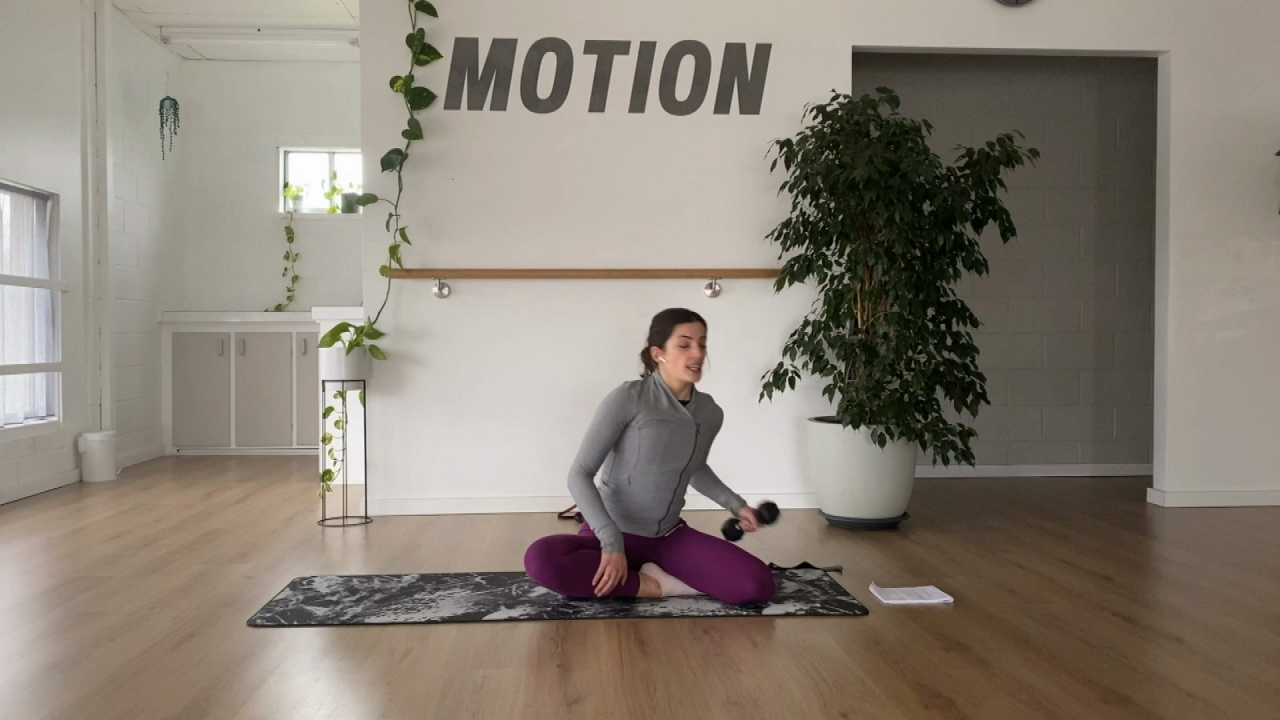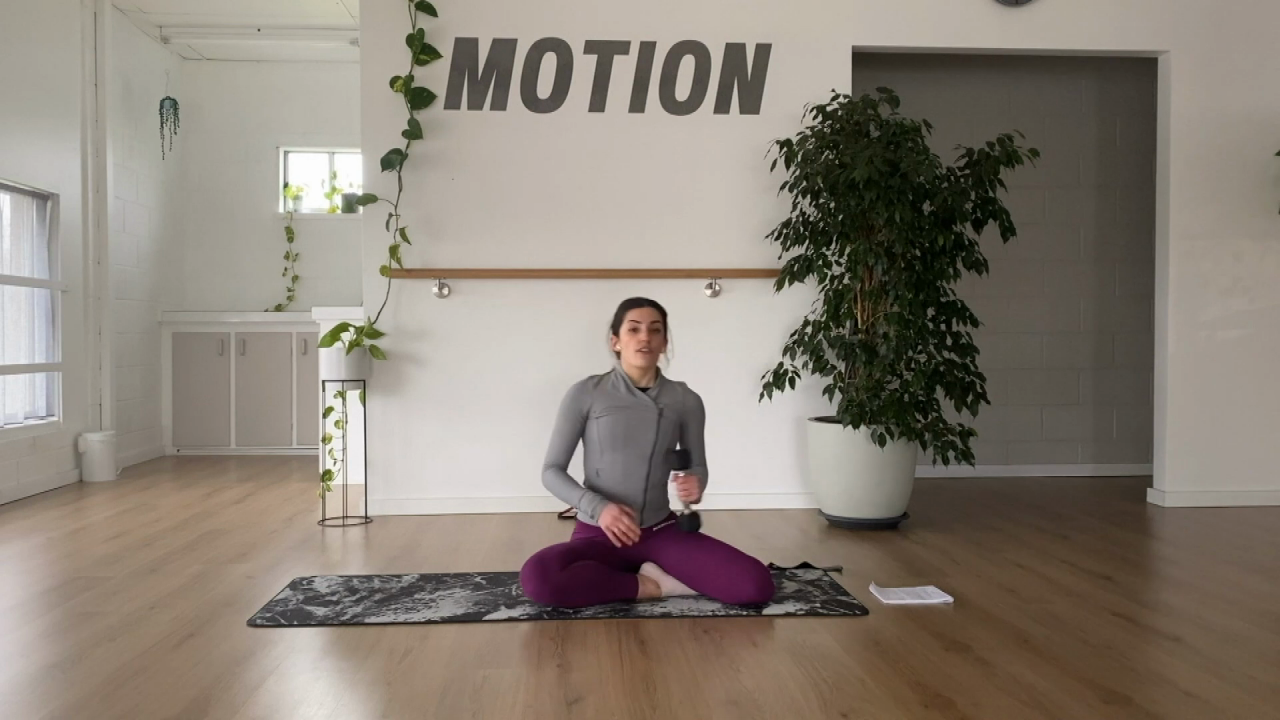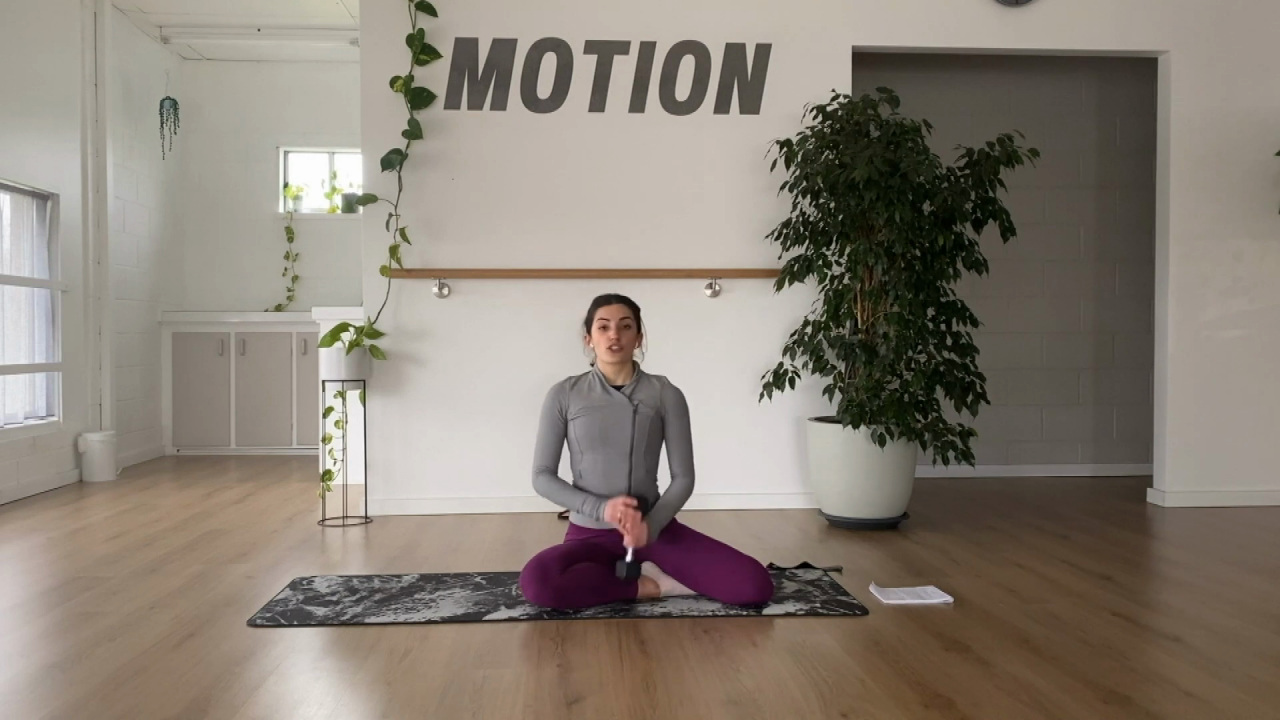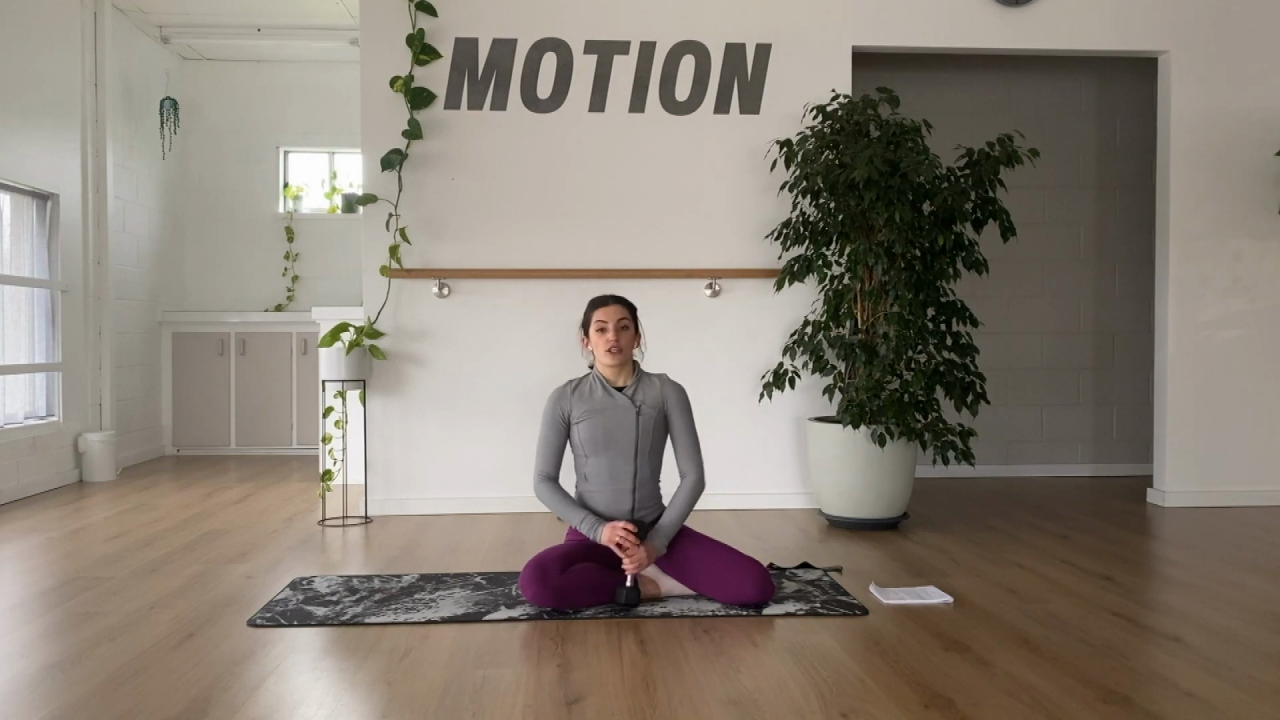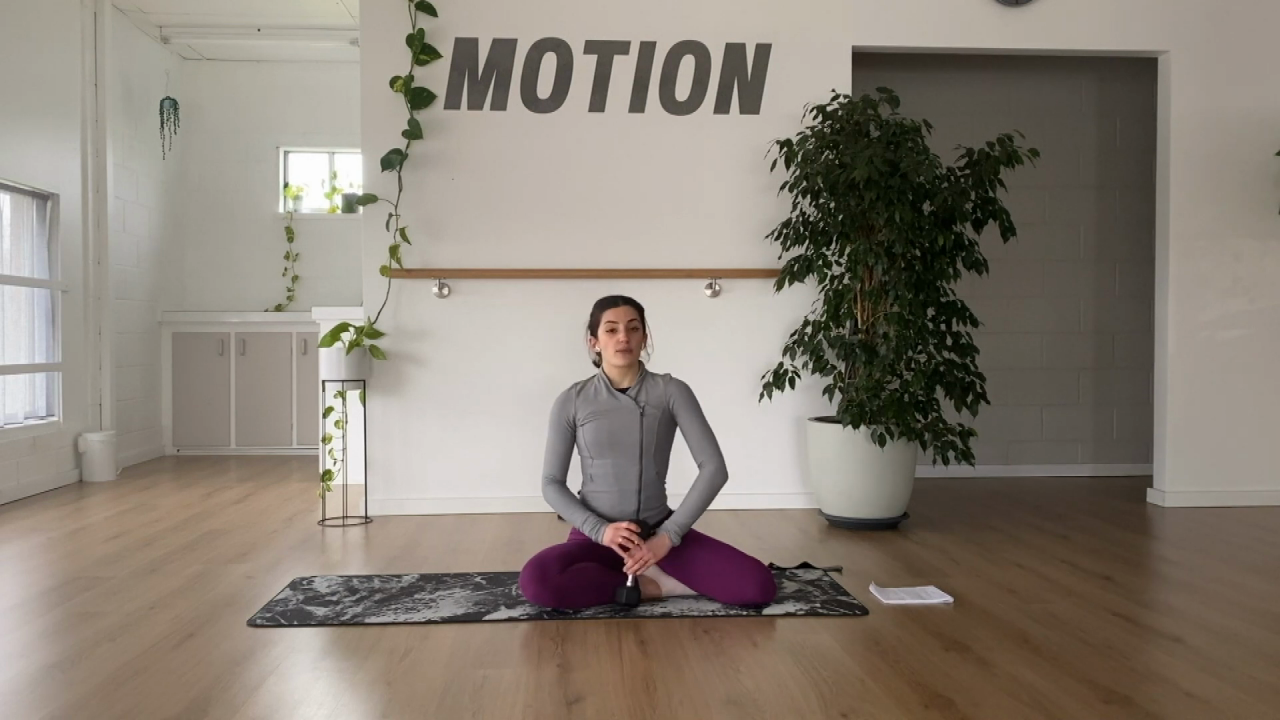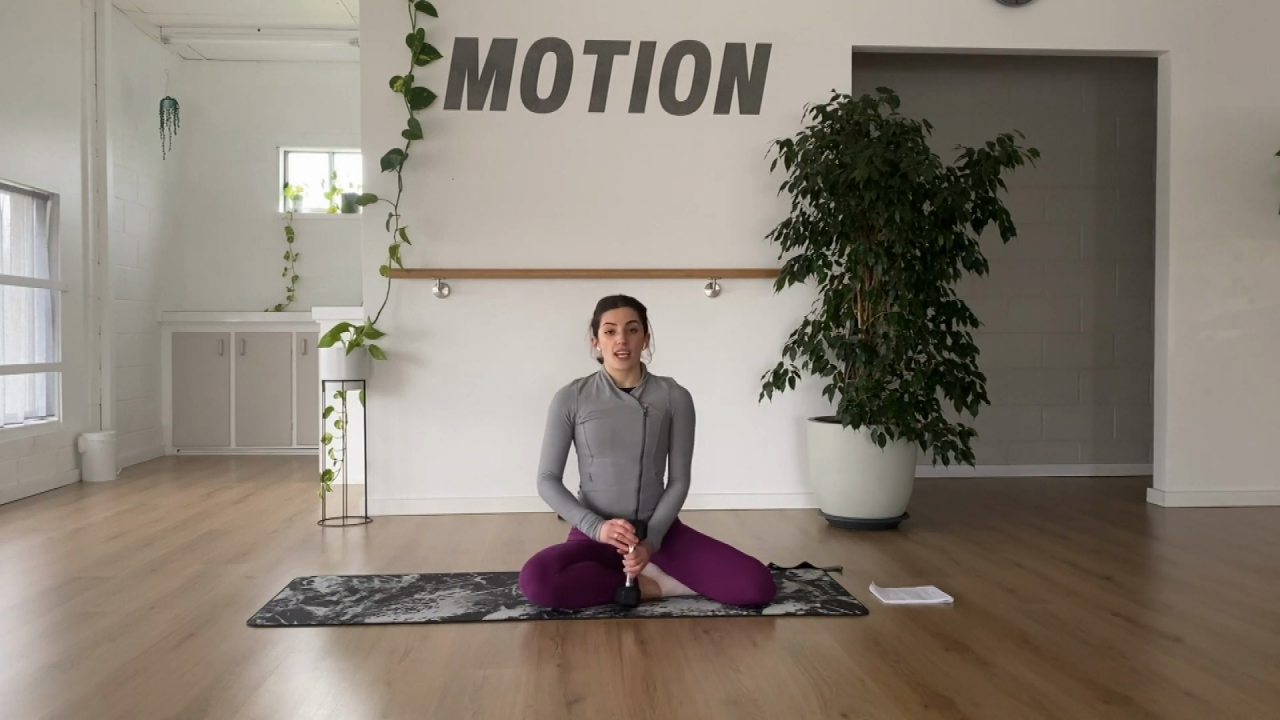
dt=0.3s
person 1, frame 1
left shoulder: (710, 413)
right shoulder: (626, 400)
right elbow: (579, 475)
left wrist: (735, 504)
right wrist: (611, 542)
left hip: (669, 536)
right hip: (610, 537)
left knee: (758, 585)
right knee: (541, 559)
left ankle: (648, 573)
right ankle: (653, 585)
person 1, frame 2
left shoulder: (686, 400)
right shoulder: (585, 394)
left elbow: (696, 465)
right elbow: (552, 470)
left wrist: (695, 485)
right wrist: (596, 506)
left hip: (661, 531)
right hip: (598, 533)
left knee: (757, 586)
right knee: (537, 579)
left ankle: (649, 572)
right ankle: (653, 586)
person 1, frame 3
left shoulder: (666, 395)
right shoulder: (563, 395)
left elbow: (683, 478)
right elbow: (542, 476)
left wrist: (652, 524)
right wrist: (599, 507)
left hip: (657, 529)
right hip: (590, 532)
left knee: (756, 586)
right knee: (536, 583)
left ankle: (651, 572)
right ankle: (653, 583)
person 1, frame 4
left shoulder: (668, 392)
right shoulder: (565, 399)
left elbow: (693, 477)
right elbow: (544, 481)
left wrist: (657, 541)
right wrist: (598, 529)
left hip: (656, 529)
right hip: (591, 534)
left knee: (757, 586)
right knee: (536, 583)
left ankle: (650, 570)
right ankle: (654, 584)
person 1, frame 5
left shoulder: (672, 392)
right shoulder: (571, 402)
left elbow: (714, 469)
right elbow: (552, 483)
left wrist: (669, 535)
right wrist: (599, 529)
left hip: (659, 531)
right hip: (596, 535)
left knee: (759, 586)
right knee: (535, 581)
left ankle: (653, 572)
right ankle: (655, 584)
person 1, frame 6
left shoulder: (674, 397)
right shoulder: (570, 398)
left elbow: (679, 481)
right elbow: (547, 480)
left wrist: (651, 539)
right wrist: (596, 526)
left hip: (658, 531)
right hip: (594, 533)
left knee: (758, 585)
right knee: (535, 581)
left ankle: (652, 568)
right ankle: (656, 585)
